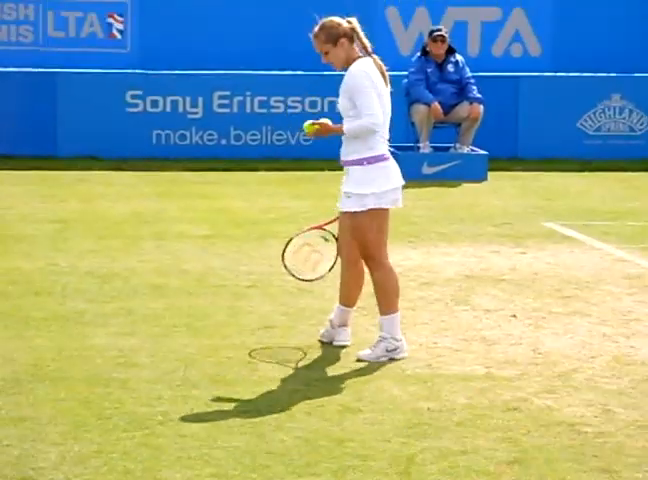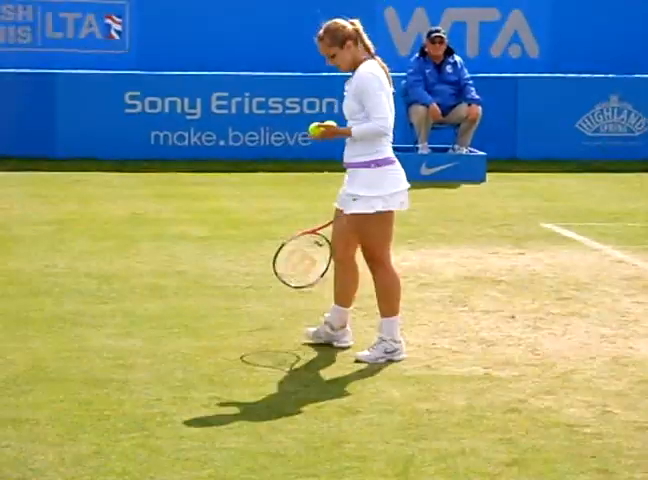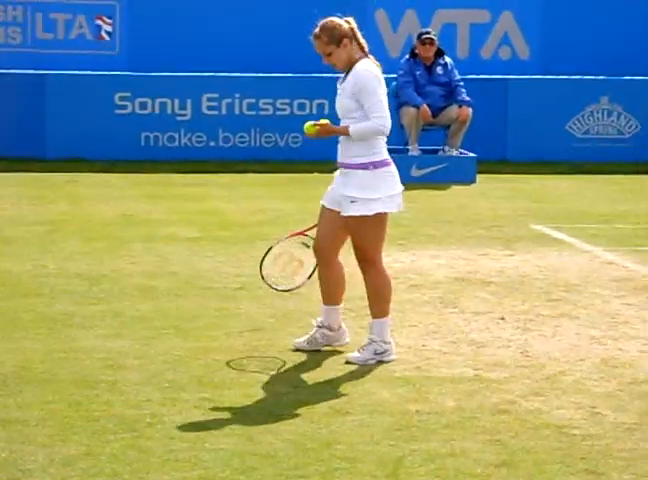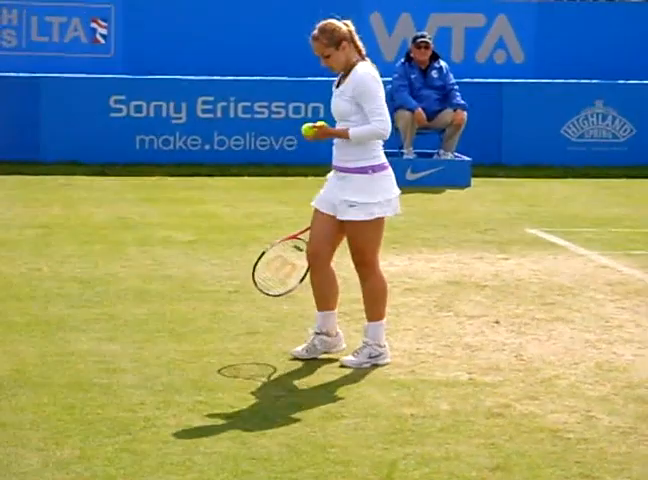
dt=0.1s
person 1, frame 1
left shoulder: (357, 73)
right shoulder: (367, 70)
left elbow: (372, 123)
left wrist: (334, 130)
left hip: (368, 175)
right hip: (365, 174)
left knee: (375, 258)
right knee: (349, 254)
left ankle: (392, 340)
right ankle: (339, 326)
person 1, frame 2
left shoulder: (367, 74)
right shoulder: (362, 75)
left elbow: (382, 126)
left wrist: (339, 132)
left hip: (374, 179)
right hip: (360, 178)
left knee: (377, 260)
right knee: (341, 252)
left ankle: (391, 342)
right ankle: (336, 326)
person 1, frame 3
left shoulder: (364, 73)
right shoulder: (352, 76)
left elbow: (381, 125)
left wrist: (335, 130)
left hip: (368, 179)
right hip: (349, 178)
left knee: (369, 262)
right knee: (323, 250)
left ankle: (381, 343)
right ankle: (331, 328)
person 1, frame 4
left shoulder: (363, 77)
right shoulder: (343, 80)
left elbow: (381, 128)
left wrist: (334, 132)
left hip: (365, 184)
right hip: (340, 181)
left knee: (366, 265)
right knee: (317, 256)
left ankle: (376, 346)
right ankle: (327, 334)
